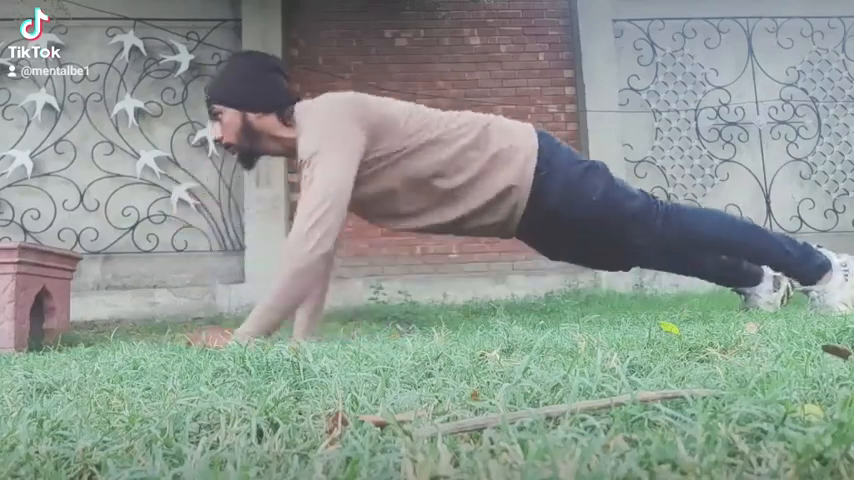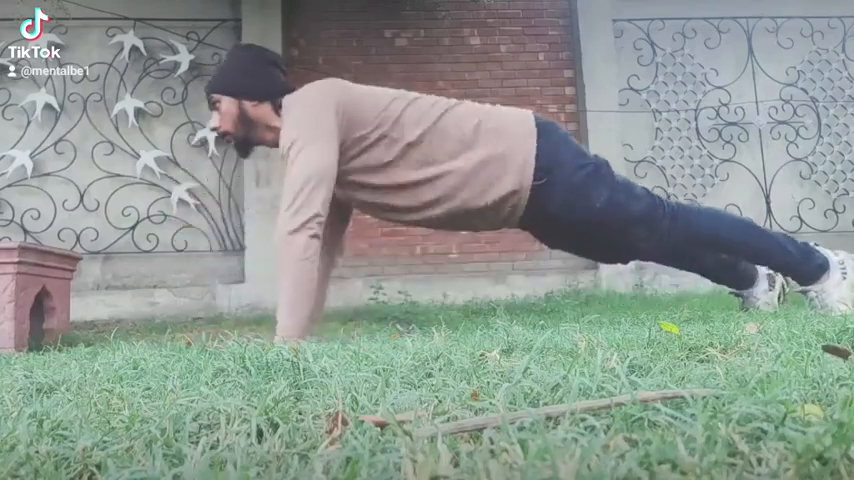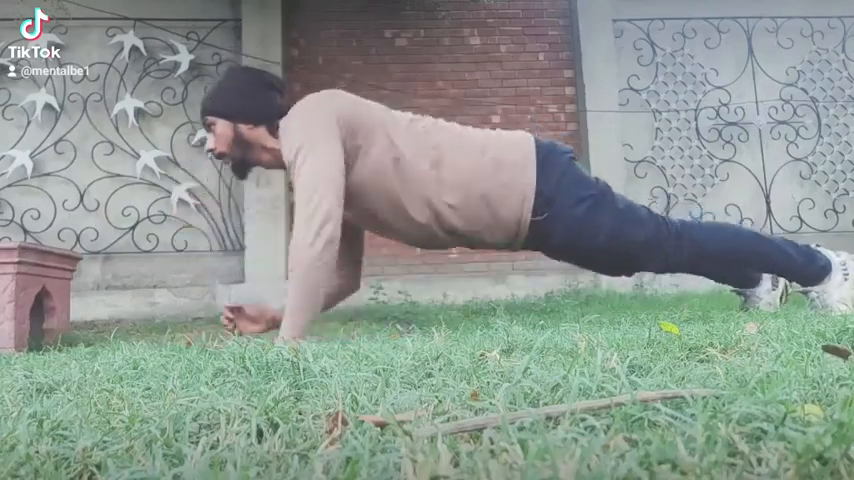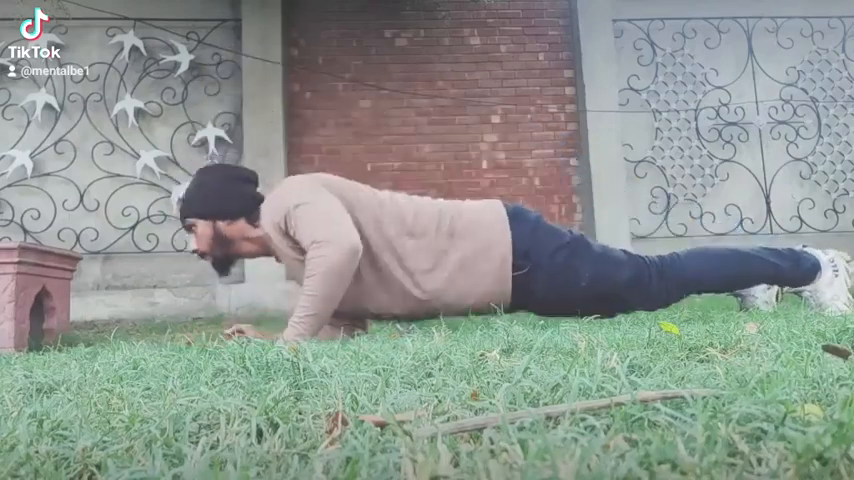
dt=0.3s
person 1, frame 1
left shoulder: (327, 119)
right shoulder: (311, 147)
left elbow: (312, 243)
right elbow: (317, 249)
left wrist: (247, 336)
right wrist: (300, 339)
left hip: (533, 171)
right hip: (520, 202)
left knee: (663, 229)
right knee: (631, 250)
right ankle: (758, 282)
person 1, frame 2
left shoulder: (308, 109)
right shoulder: (315, 146)
left elbow: (299, 231)
right elbow: (324, 243)
left wrist: (286, 347)
right wrist: (301, 334)
left hip: (532, 162)
right hip: (520, 190)
left knee: (661, 228)
right knee: (629, 242)
right ankle: (752, 281)
person 1, frame 3
left shoulder: (308, 123)
right shoulder: (311, 164)
left elbow: (318, 233)
right elbow: (342, 274)
left wrist: (291, 342)
right wrist: (278, 318)
left hip: (535, 187)
right hip: (526, 208)
left knee: (670, 243)
right knee: (650, 252)
right ankle: (759, 280)
person 1, frame 4
left shoulder: (293, 198)
right shoulder: (295, 253)
left elbow: (343, 248)
right elbow: (348, 328)
left wrist: (292, 342)
right wrist: (274, 343)
left hip: (511, 254)
right hip: (505, 272)
left knee: (655, 279)
right knee: (644, 284)
right ankle: (753, 281)
